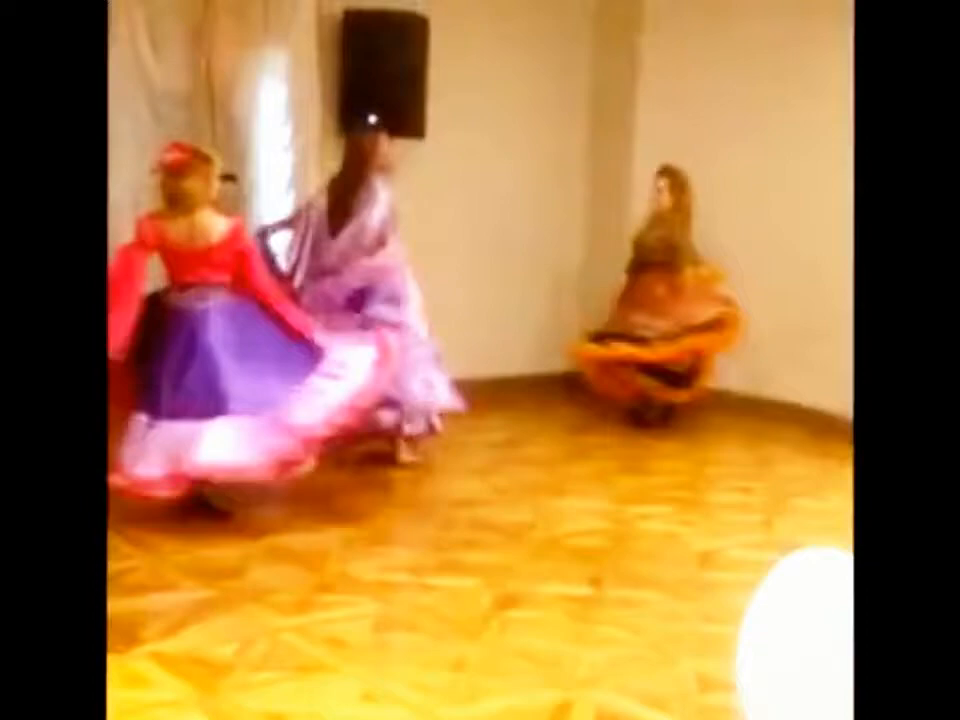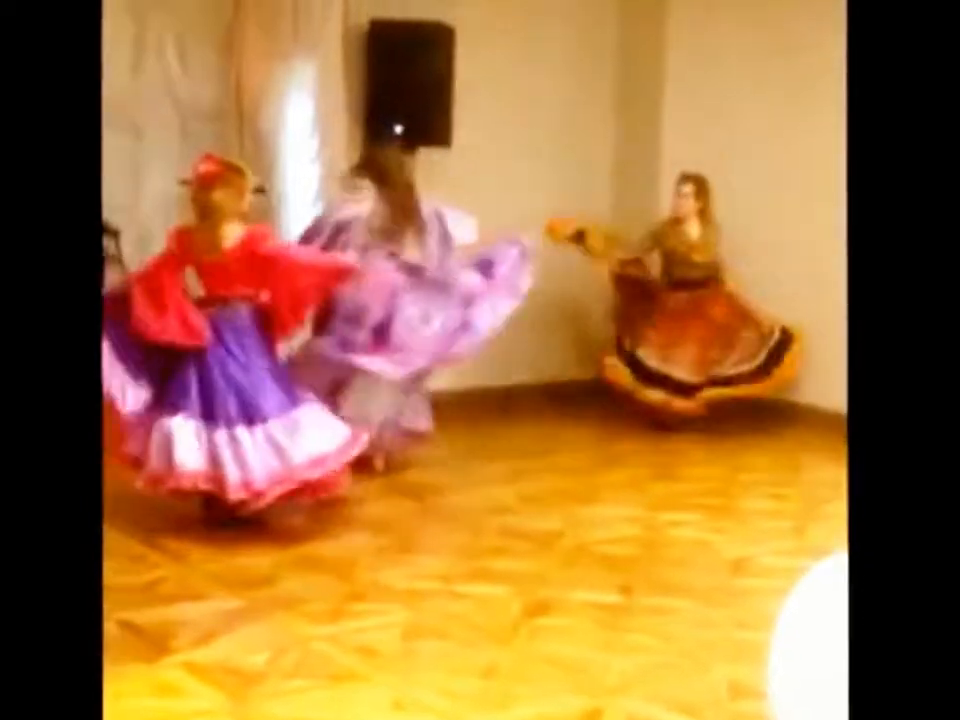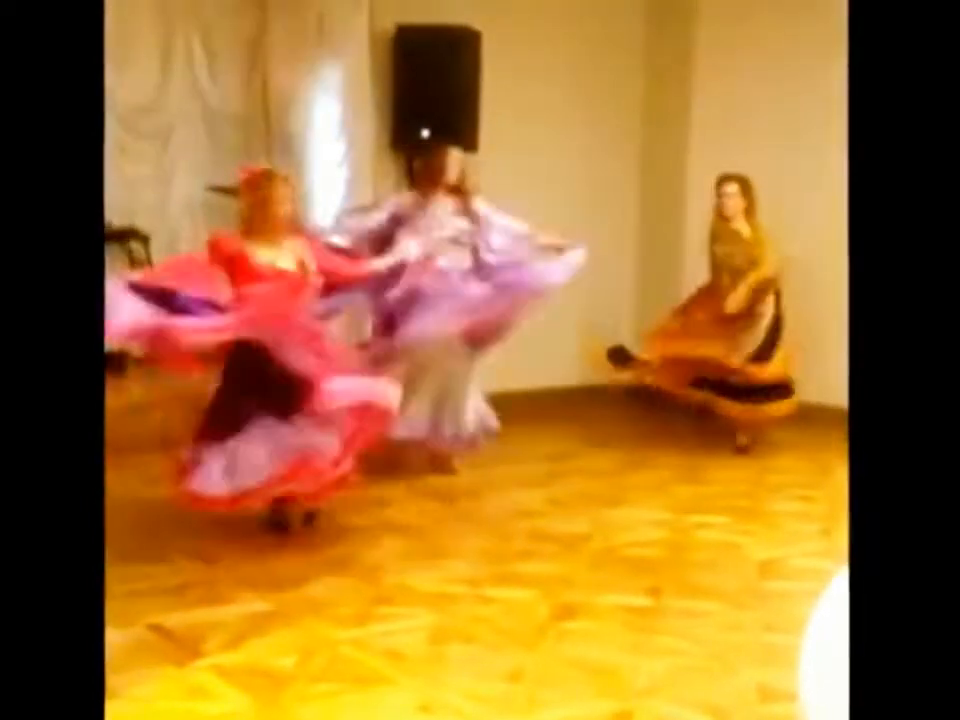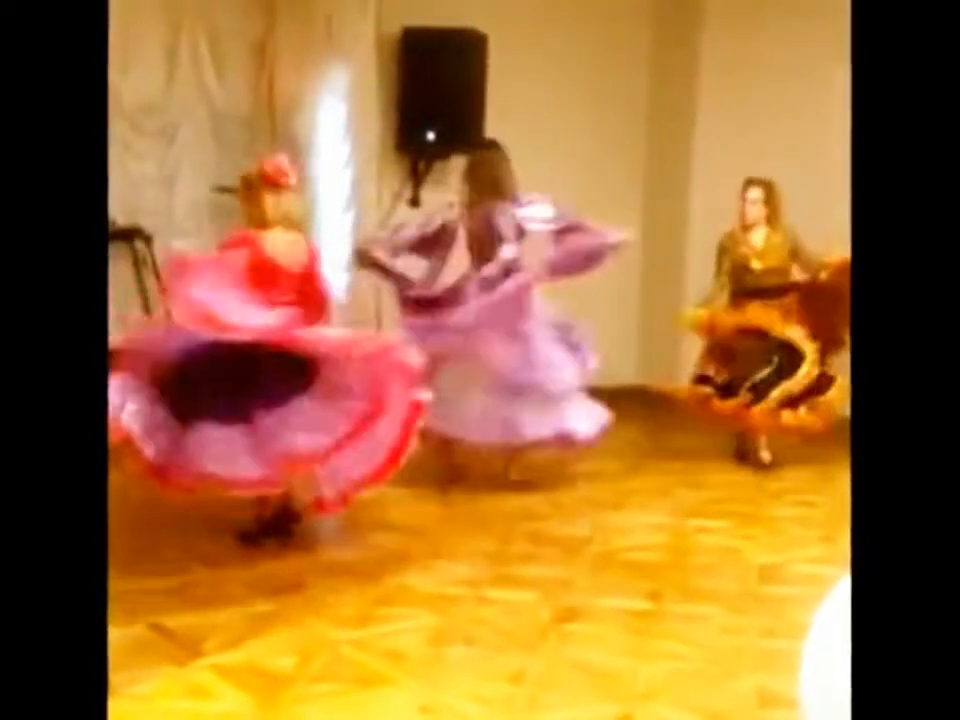
dt=0.5s
person 1, frame 1
left shoulder: (154, 228)
right shoulder: (232, 229)
left elbow: (126, 280)
right elbow: (259, 284)
right wrist: (303, 326)
left hip: (176, 323)
right hip: (226, 320)
left knee: (180, 400)
left ankle: (186, 483)
person 1, frame 2
left shoulder: (185, 239)
right shoulder: (253, 239)
left elbow: (155, 283)
right elbow: (301, 265)
right wrist: (341, 266)
left hip: (202, 333)
right hip: (243, 333)
left knee: (206, 409)
right knee: (256, 405)
left ankle: (213, 493)
right ankle: (245, 495)
person 1, frame 3
left shoulder: (304, 246)
right shoulder: (231, 248)
left elbow: (348, 270)
right elbow: (186, 277)
left wrist: (393, 259)
left hip: (297, 350)
right hip: (256, 352)
left ankle: (297, 496)
right ankle: (281, 500)
person 1, frame 4
left shoulder: (247, 245)
right shoulder: (302, 245)
left elbow: (216, 280)
right elbow: (316, 303)
left wrist: (186, 266)
left hip: (258, 347)
right hip: (286, 346)
left knee: (249, 430)
right knee: (276, 431)
left ankle: (270, 513)
right ankle: (283, 505)
person 2, frame 1
left shoulder: (333, 192)
right shoulder: (377, 188)
left elbow: (303, 221)
right elbow: (371, 234)
left hip: (348, 291)
right hip: (381, 287)
right knee: (398, 353)
right ankle: (403, 439)
person 2, frame 2
left shoulder: (363, 200)
right shoulder: (414, 206)
left elbow: (315, 239)
right elbow: (456, 225)
left hip: (369, 293)
right hip: (403, 294)
left knee: (363, 367)
right knee: (394, 370)
left ankle: (373, 448)
right ankle: (384, 445)
person 2, frame 3
left shoulder: (470, 206)
right shoulder: (409, 203)
left elbow: (511, 231)
right elbow: (365, 221)
left wrist: (545, 242)
left hip: (460, 296)
right hip: (422, 294)
left knee: (450, 367)
right knee: (416, 366)
left ankle: (443, 446)
person 2, frame 4
left shoulder: (464, 211)
right shoulder: (520, 208)
left elbow: (418, 234)
right elbow: (562, 227)
left wrist: (379, 250)
left hip: (473, 300)
right hip: (510, 304)
left knee: (456, 381)
right knee: (525, 380)
left ankle: (449, 462)
right ankle: (510, 466)
person 3, frame 1
left shoulder: (676, 221)
right shoulder: (659, 219)
left elbow: (685, 249)
left hip: (659, 288)
right hip: (646, 289)
left ankle: (655, 404)
right ankle: (653, 402)
person 3, frame 2
left shoulder: (711, 229)
right shoulder: (666, 232)
right elbow: (636, 256)
left wrist: (721, 287)
left hip: (709, 303)
right hip: (676, 304)
right knee: (670, 358)
right ankle: (668, 408)
person 3, frame 3
left shoulder: (755, 231)
right shoulder: (720, 231)
left elbow: (759, 269)
right elbow: (727, 266)
right wrist: (759, 276)
left hip: (752, 308)
right hip: (724, 308)
left knee: (751, 371)
right knee: (733, 371)
left ankle: (743, 426)
right ankle: (741, 427)
person 3, frame 4
left shoulder: (785, 238)
right shoulder: (730, 242)
left elbow: (814, 267)
right elbow: (721, 285)
right wrist: (709, 314)
left hip: (782, 317)
right hip: (746, 319)
left knee: (784, 378)
right knee: (755, 381)
left ankle: (749, 441)
right ankle: (754, 444)
